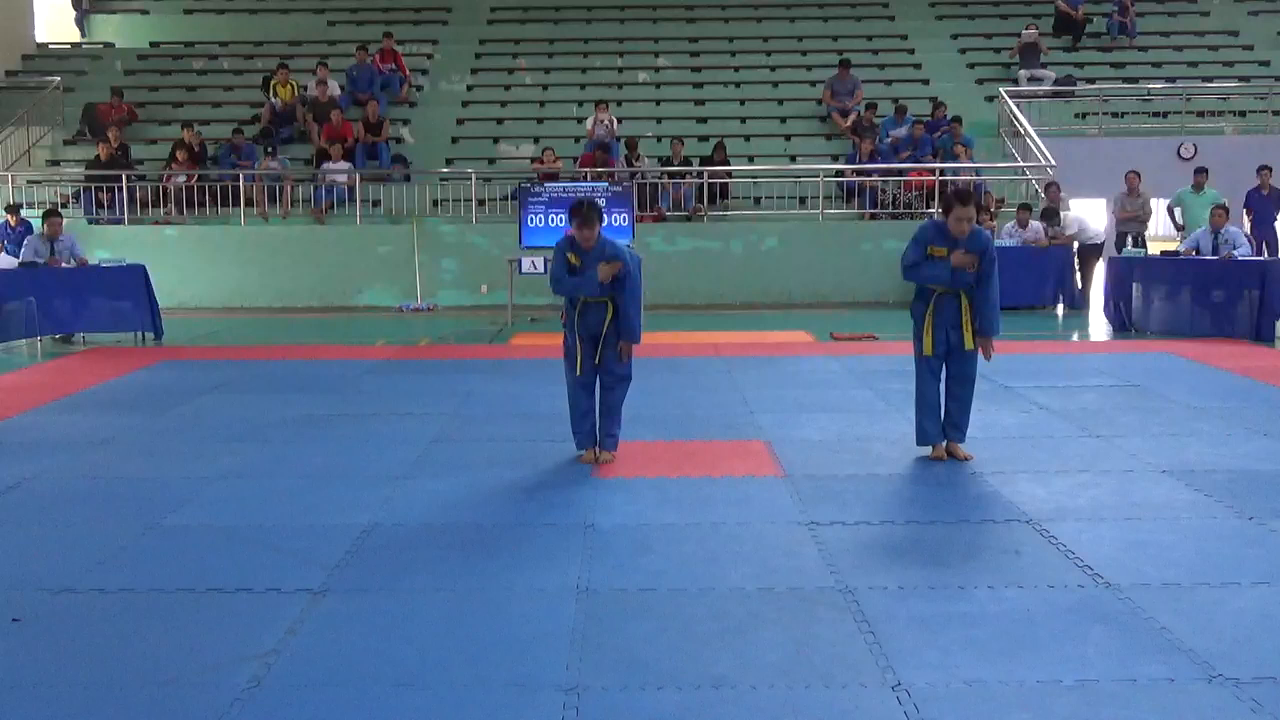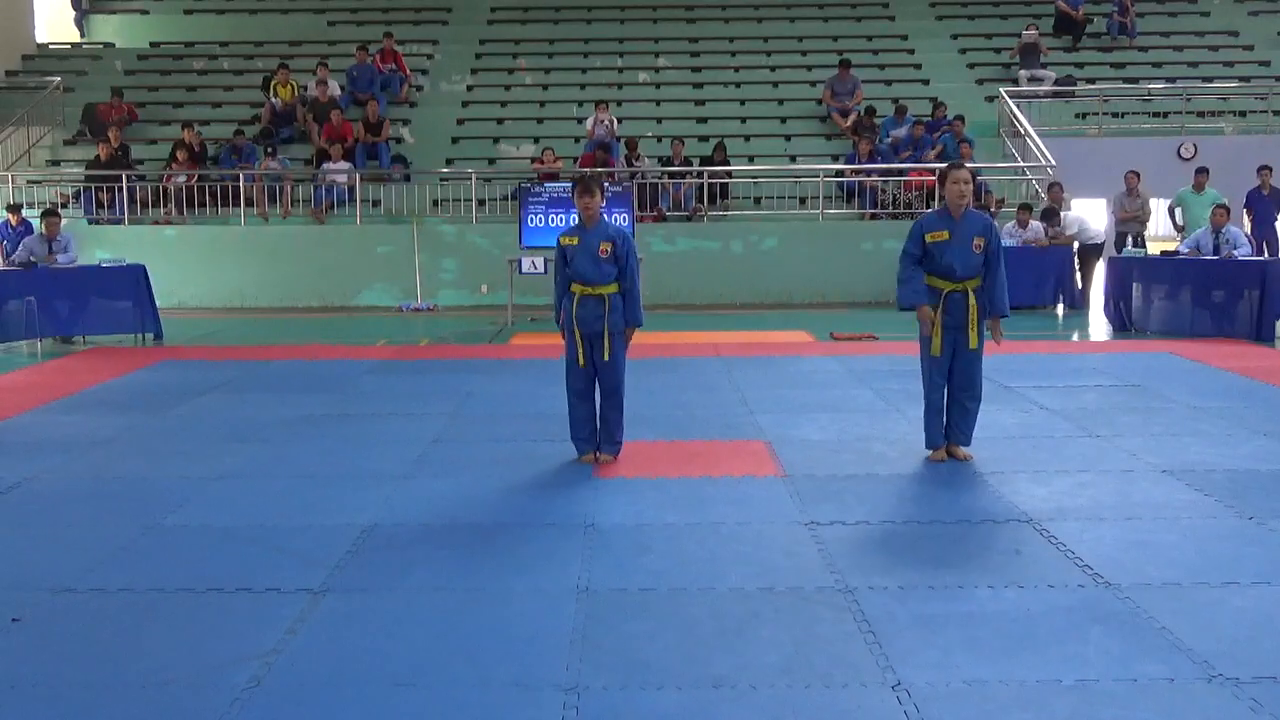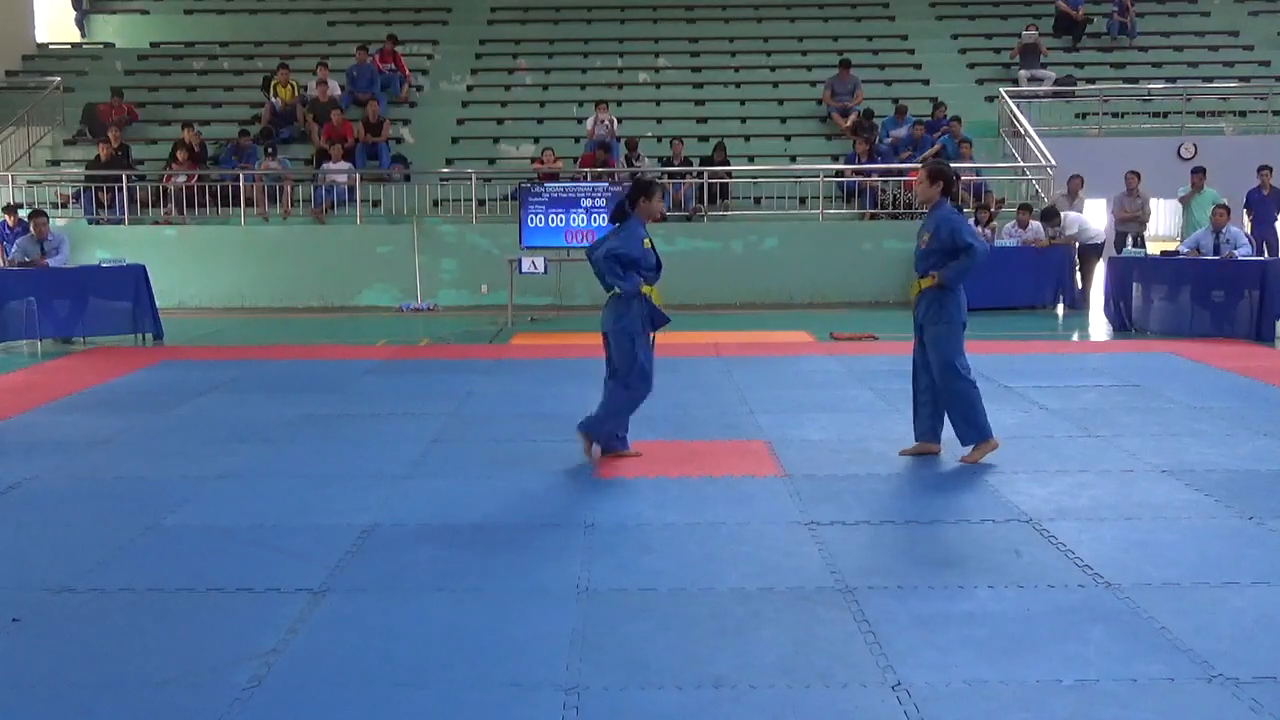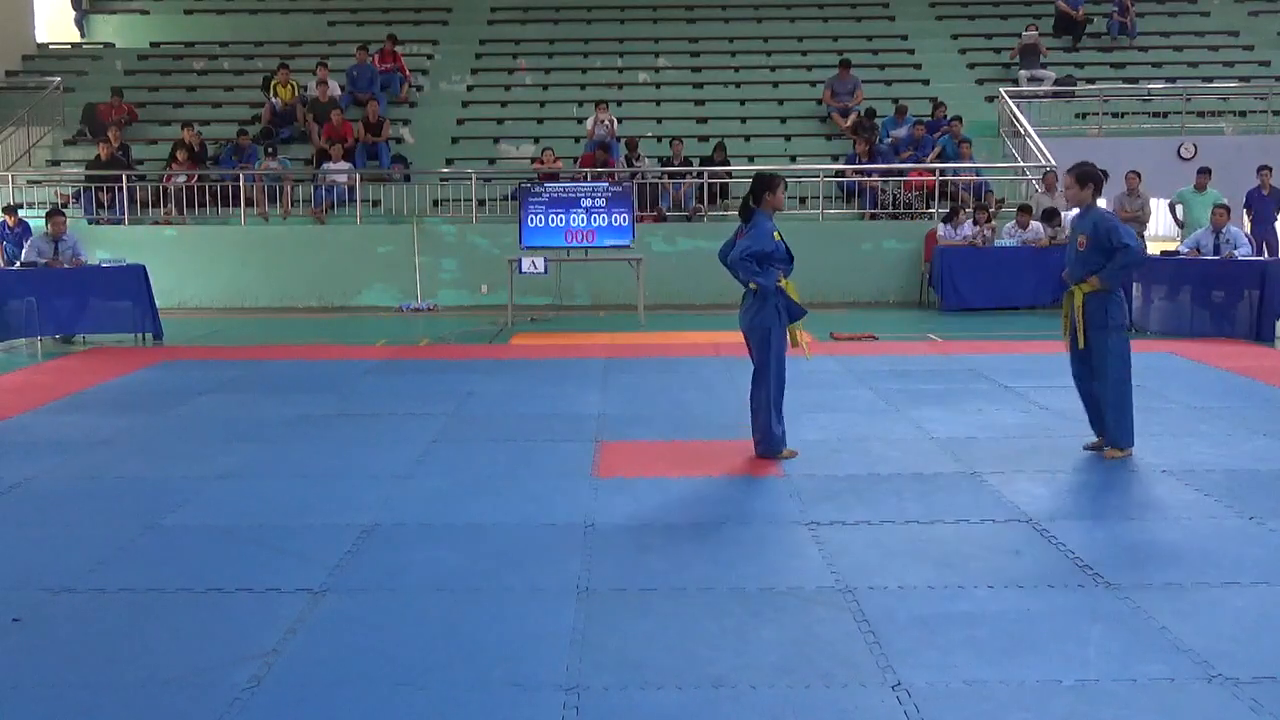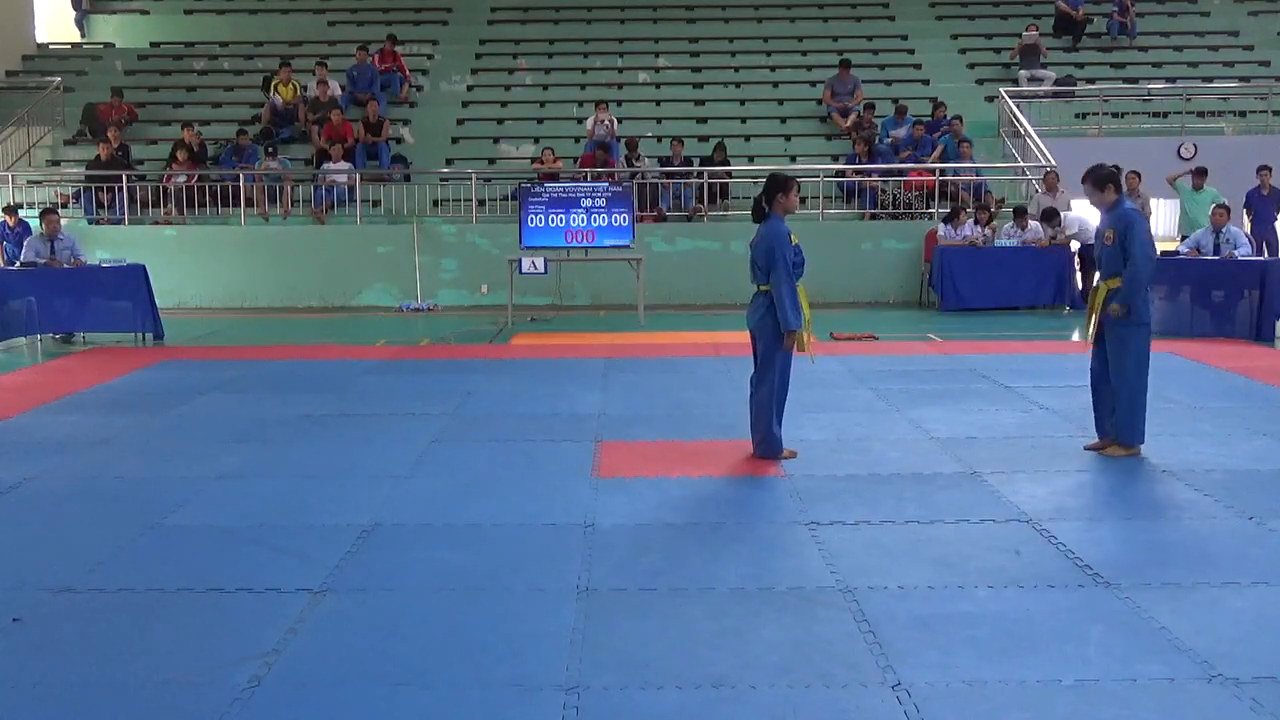
dt=1s
person 1, frame 1
left shoulder: (983, 241)
right shoulder: (927, 233)
left elbow: (988, 288)
right elbow: (910, 269)
left wrist: (986, 332)
right wrist: (948, 266)
left hip: (964, 310)
right hip: (930, 309)
left knee: (963, 377)
right knee: (928, 374)
left ankle: (955, 440)
right ankle: (935, 442)
person 1, frame 2
left shoulder: (985, 225)
right shoulder: (925, 225)
left elbow: (995, 270)
right elbow: (910, 265)
left wrist: (995, 313)
right wrist: (919, 304)
left hip: (971, 307)
right hip: (936, 306)
left knee: (968, 380)
right knee: (934, 379)
left ankle: (956, 441)
right ankle: (937, 444)
person 1, frame 3
left shoulder: (948, 219)
right shoulder: (933, 217)
left elbow: (977, 250)
left wrist: (945, 276)
right wrist: (928, 276)
left hip: (944, 305)
right hip: (928, 304)
left knee: (951, 372)
right knee: (925, 373)
left ankle: (983, 439)
right ankle: (928, 439)
person 1, frame 4
left shoulder: (1103, 221)
right shoulder: (1078, 221)
left elbow: (1134, 250)
left wrist: (1104, 279)
right wrist: (1070, 273)
left hip: (1104, 307)
right hip: (1082, 306)
left knee: (1112, 374)
right knee: (1085, 374)
left ankle: (1121, 442)
right ankle: (1107, 434)
person 1, frame 5
left shoulder: (1130, 217)
right shoulder: (1108, 217)
left elbow: (1141, 262)
left wrist: (1124, 300)
right wrist: (1100, 299)
left hip: (1127, 308)
right hip: (1108, 305)
left knee: (1127, 374)
right knee: (1102, 371)
left ankle: (1129, 440)
right ankle: (1109, 433)
person 2, frame 1
left shoulder: (617, 253)
right shoulder: (564, 248)
left elbow: (628, 295)
right elbow: (559, 285)
left wrist: (629, 335)
right wrist: (595, 278)
left hip: (611, 322)
right hip: (579, 322)
left knee: (614, 380)
right knee: (580, 382)
left ankle: (608, 444)
right ankle: (587, 443)
person 2, frame 2
left shoulder: (619, 236)
right shoulder: (566, 239)
left elbow: (630, 281)
right elbow: (561, 282)
left wrist: (631, 321)
right wrist: (561, 320)
left hip: (609, 315)
right hip: (577, 315)
left knee: (612, 383)
right knee: (579, 384)
left ankle: (609, 446)
right ankle: (586, 446)
person 2, frame 3
left shoulder: (629, 231)
right shoulder: (633, 235)
left elbow: (594, 251)
right elbow: (601, 256)
left wrist: (613, 285)
right wrist: (625, 285)
left hip: (623, 314)
right hip: (631, 315)
left knee: (620, 379)
right knee: (639, 381)
left ankle: (614, 442)
right ankle: (593, 429)
person 2, frame 4
left shoulder: (753, 225)
right shoulder: (763, 228)
left elbow: (726, 255)
right elbow: (737, 258)
right wrist: (766, 280)
left hip: (759, 308)
right hip: (767, 310)
left knee: (767, 377)
right knee: (769, 378)
left ankle: (769, 440)
right ankle: (769, 445)
person 2, frame 5
left shoulder: (766, 229)
right shoulder: (779, 233)
right elbow: (782, 282)
right wrist: (790, 325)
left hip: (762, 310)
right hip: (774, 314)
left knee: (765, 378)
right knee: (773, 379)
left ankle: (764, 441)
right ankle: (769, 445)
